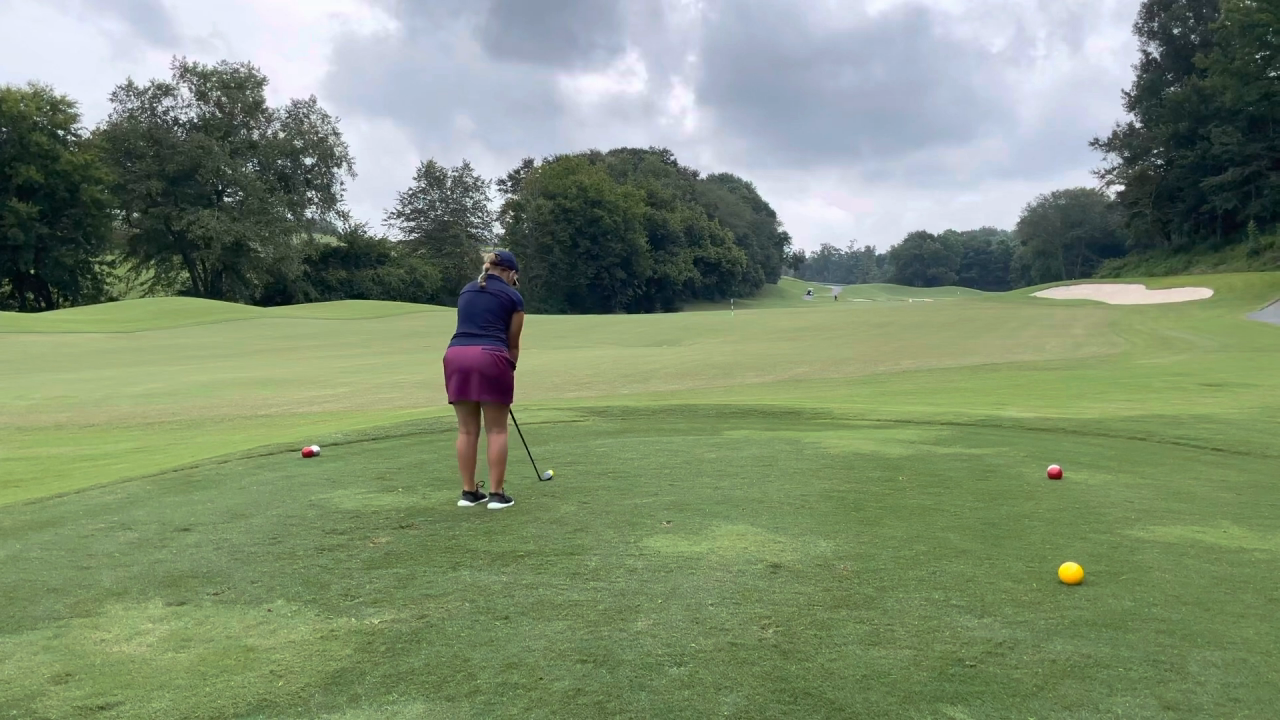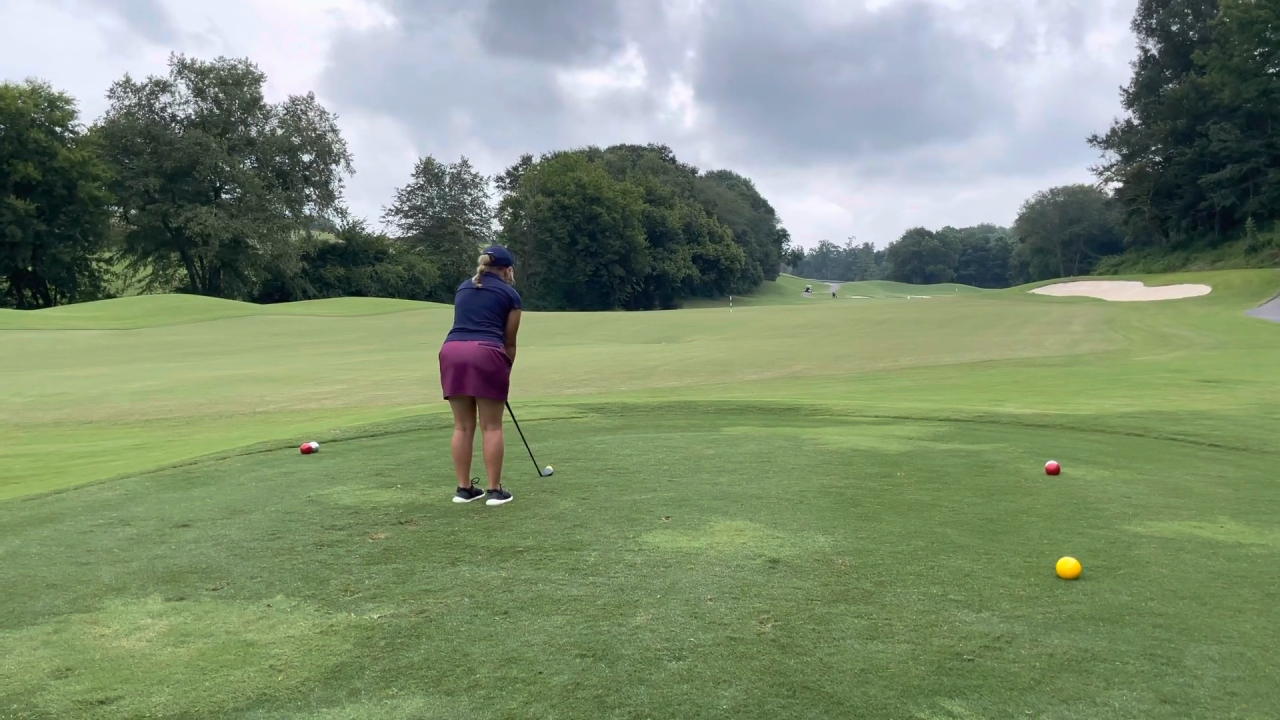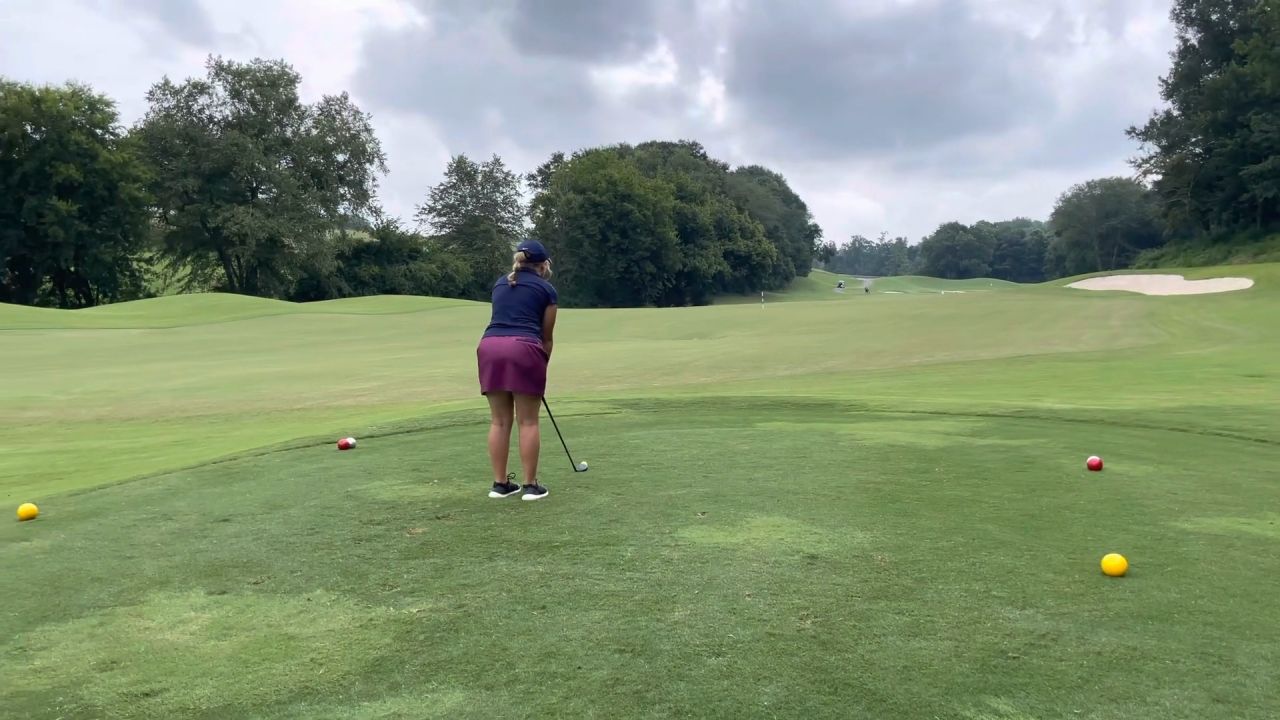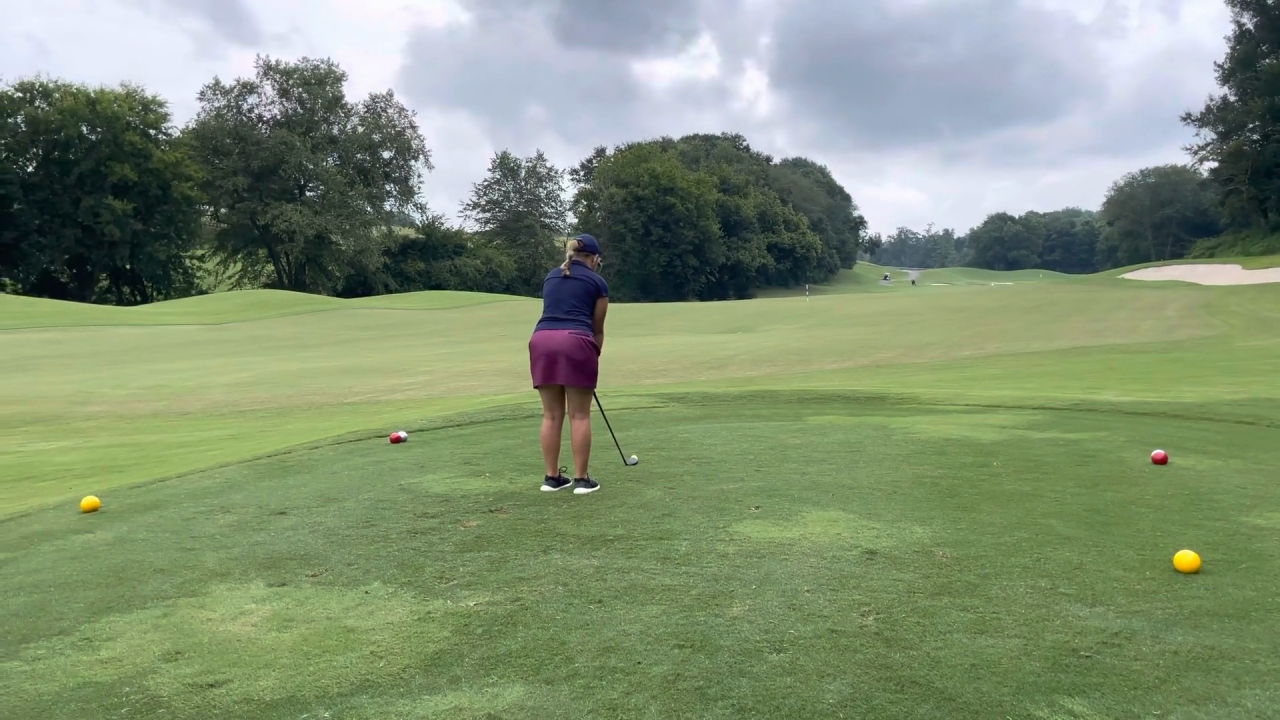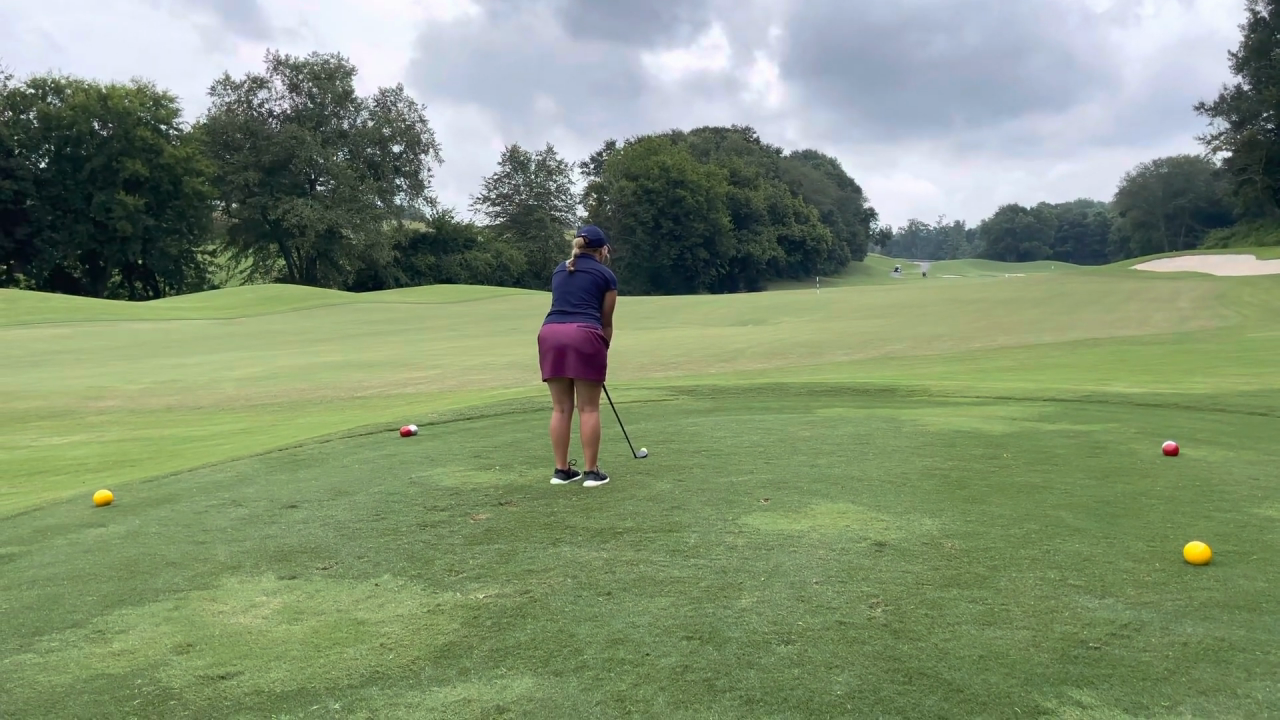
dt=1s
person 1, frame 1
left shoulder: (466, 290)
right shoulder: (512, 297)
right elbow: (512, 344)
right wrist: (509, 370)
left hip: (456, 356)
right hip: (490, 359)
left knee: (467, 430)
right knee: (497, 430)
left ankle: (468, 491)
right ankle: (497, 494)
person 1, frame 2
left shoulder: (463, 288)
right shoulder: (510, 294)
right elbow: (509, 341)
left wrist: (501, 368)
right wrist: (507, 371)
left hip: (452, 351)
right hip: (486, 354)
left knee: (463, 426)
right knee: (492, 427)
left ankle: (464, 488)
right ankle: (494, 490)
person 1, frame 3
left shoulder: (500, 283)
right shoulder: (546, 289)
right elbow: (546, 336)
left wrist: (538, 361)
right wrist: (543, 364)
left hip: (490, 346)
right hip: (524, 350)
left knee: (500, 421)
right knee: (528, 422)
left ankle: (500, 483)
right ankle: (530, 485)
person 1, frame 4
left shoulder: (551, 276)
right shoulder: (597, 282)
right elbow: (597, 328)
right wrist: (595, 355)
left hip: (542, 340)
right hip: (576, 343)
left knee: (551, 414)
right knee: (579, 415)
left ankle: (552, 476)
right ankle: (581, 479)
person 1, frame 5
left shoulder: (560, 270)
right shoulder: (606, 275)
right elbow: (606, 321)
right wrist: (604, 349)
left hip: (551, 334)
right hip: (585, 336)
left knee: (561, 408)
right knee: (588, 409)
left ankle: (561, 470)
right ankle: (591, 472)
